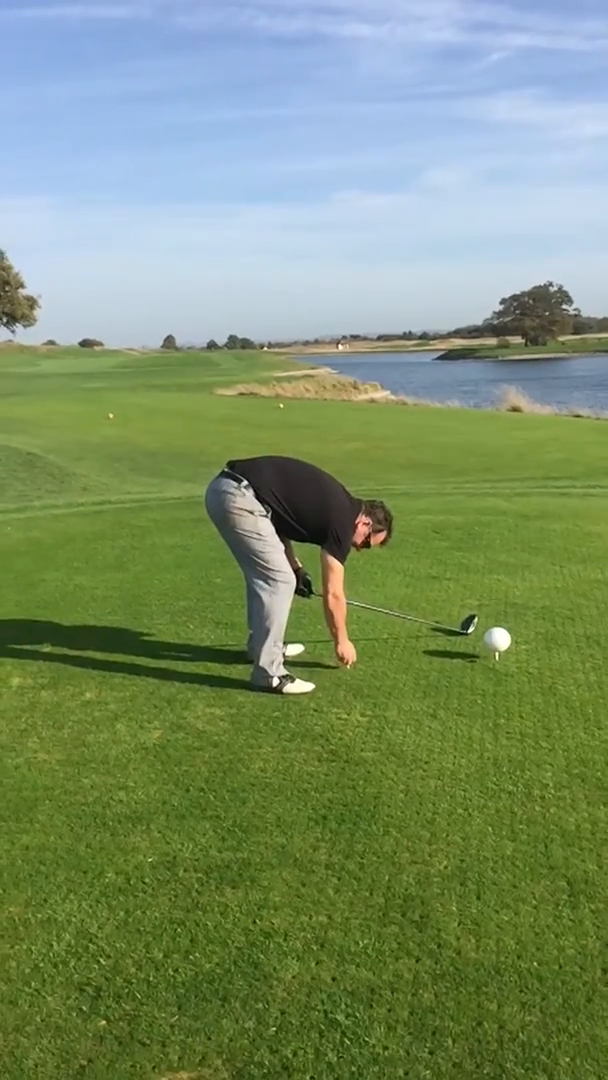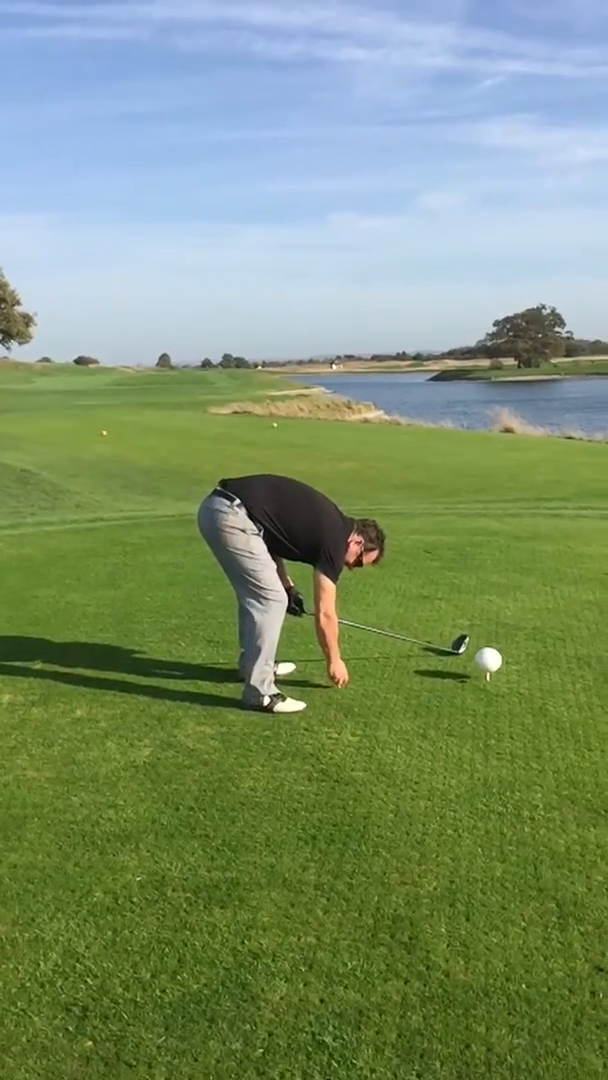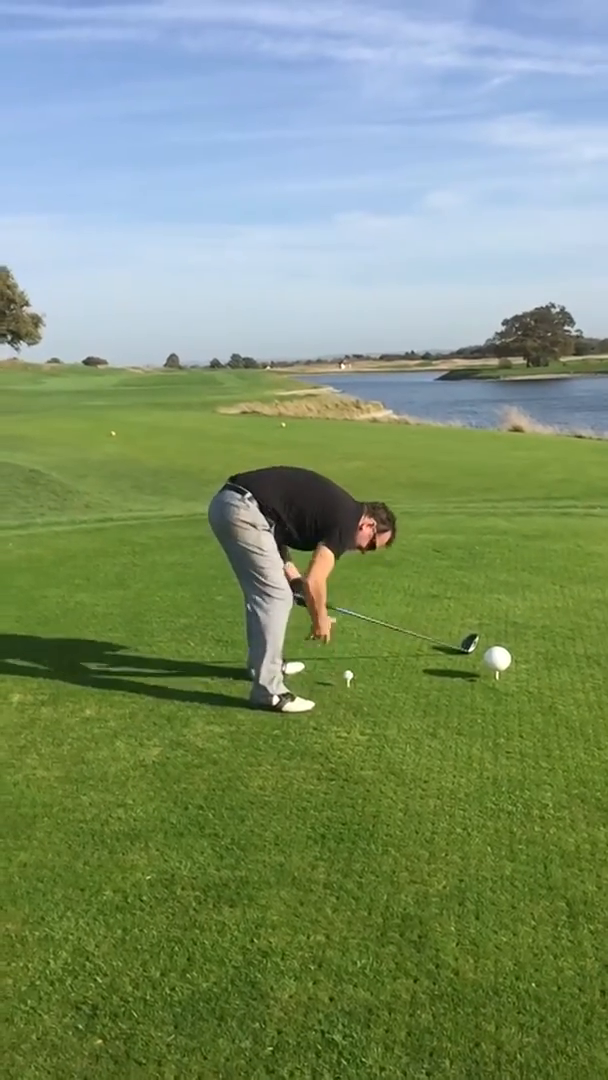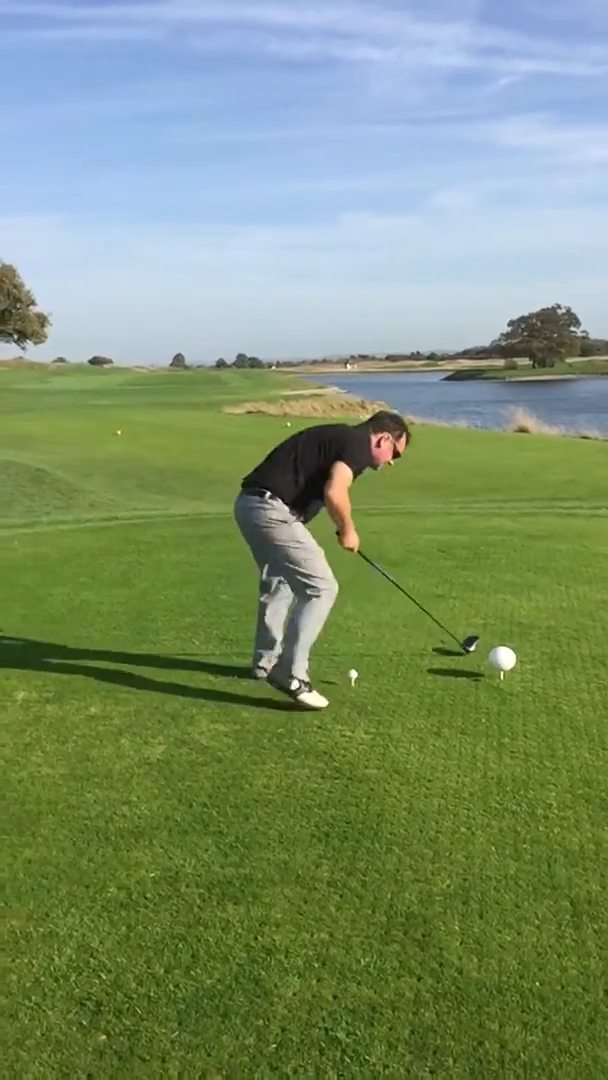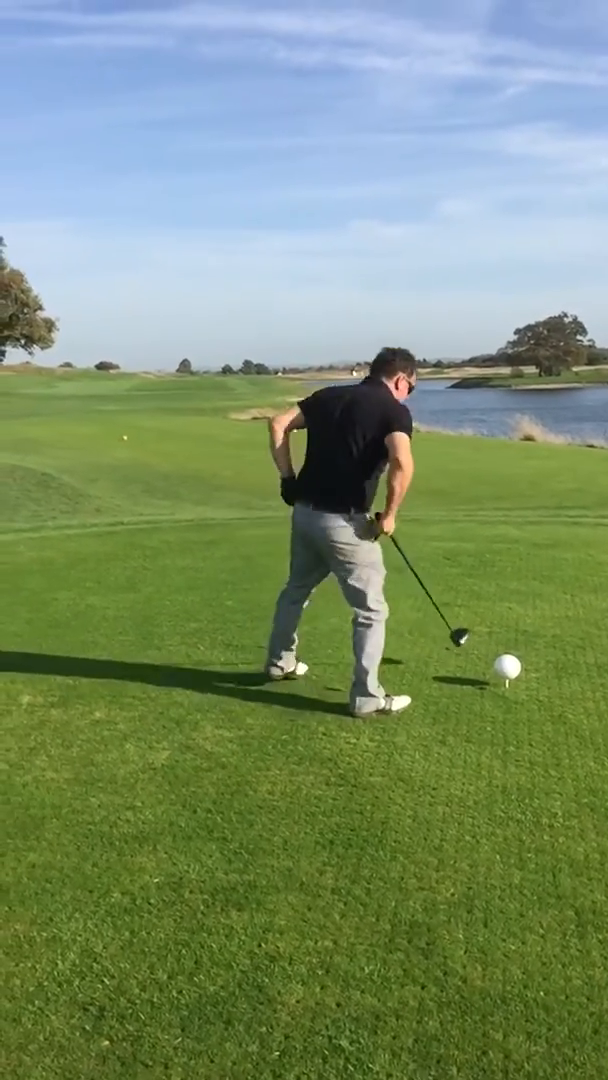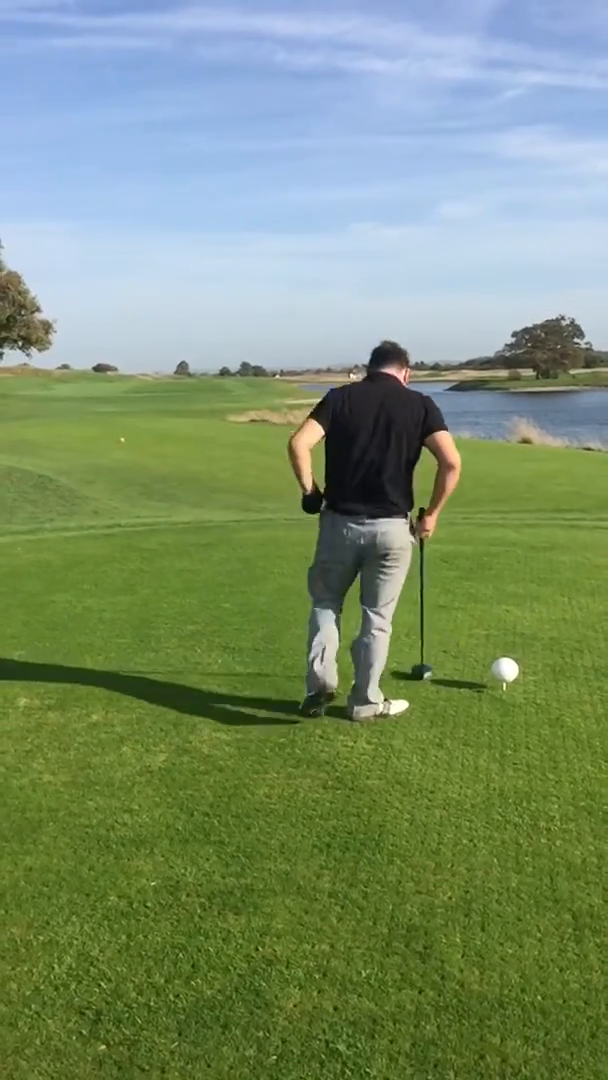
dt=0.3s
person 1, frame 1
left shoulder: (335, 503)
right shoulder: (341, 520)
right elbow: (333, 595)
left wrist: (295, 567)
right wrist: (342, 641)
left hip: (223, 488)
right hip: (239, 497)
left knee: (263, 574)
right knee: (279, 581)
left ankle: (261, 644)
right ankle: (268, 673)
person 1, frame 2
left shoulder: (328, 522)
right shoulder: (333, 539)
right elbow: (324, 614)
left wrist: (287, 586)
right wrist: (334, 661)
left hip: (215, 507)
right hip: (231, 516)
left knee: (255, 592)
right knee: (271, 600)
left ankle: (253, 663)
right ankle: (259, 691)
person 1, frame 3
left shoulder: (334, 505)
right shoulder: (345, 518)
right elbow: (315, 586)
left wrist: (293, 578)
right wrist: (320, 621)
left hip: (226, 502)
right hip: (243, 510)
left knee: (263, 591)
right knee: (275, 598)
left ankle: (263, 664)
right ankle: (267, 690)
person 1, frame 4
left shoulder: (337, 437)
right shoulder: (357, 444)
right elbow: (334, 492)
left wrist: (295, 519)
right wrist: (347, 531)
left hip: (250, 504)
right hip: (271, 510)
left knee: (277, 584)
right knee: (321, 587)
left ankle: (266, 659)
right ankle: (290, 674)
person 1, frame 5
left shoulder: (328, 396)
right shoulder: (393, 410)
left elbow: (277, 425)
right elbow: (402, 463)
left wrist: (286, 476)
right wrist: (389, 513)
left hip: (306, 513)
right hip: (347, 522)
left knee: (297, 589)
right knee: (370, 611)
left ankle: (279, 661)
right ankle: (367, 697)
person 1, frame 6
left shoulder: (339, 398)
right shoulder: (421, 405)
left elbow: (298, 443)
right elbow: (451, 462)
left wrist: (309, 490)
right wrist: (432, 513)
left hip: (340, 521)
right hip: (392, 526)
left knee: (325, 603)
right knee: (377, 618)
left ankle: (320, 678)
right ankle: (365, 701)
